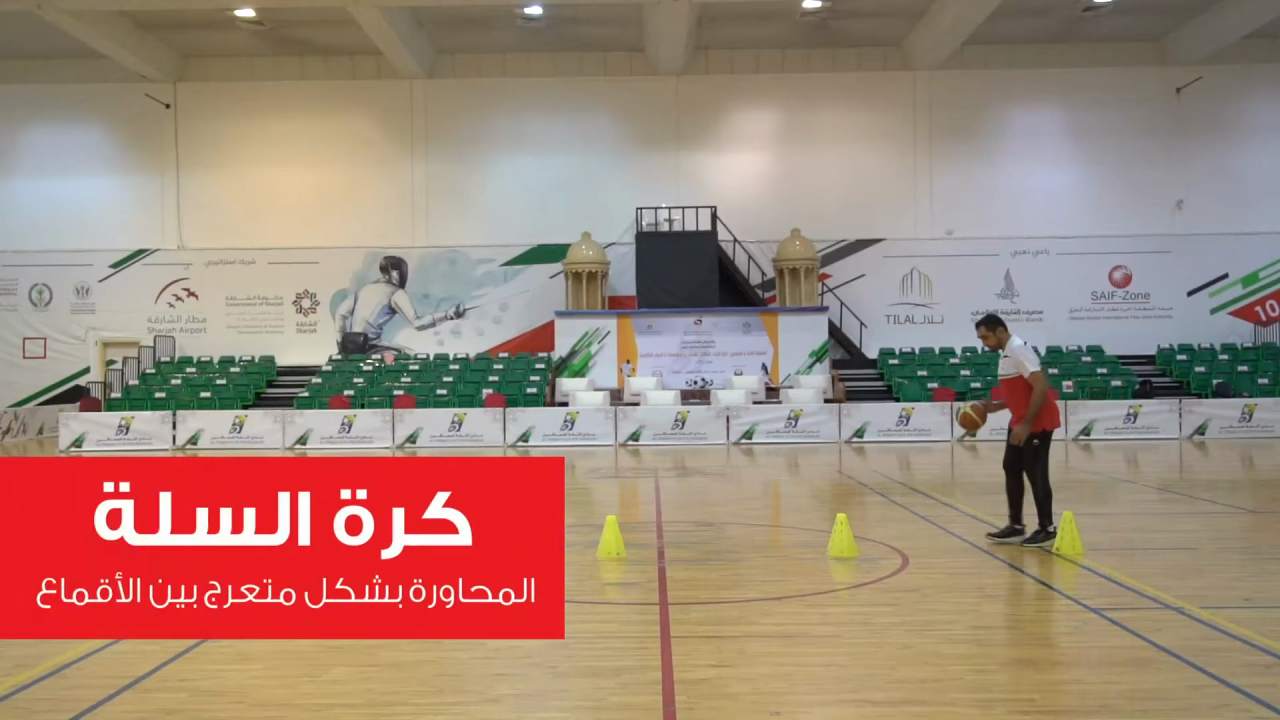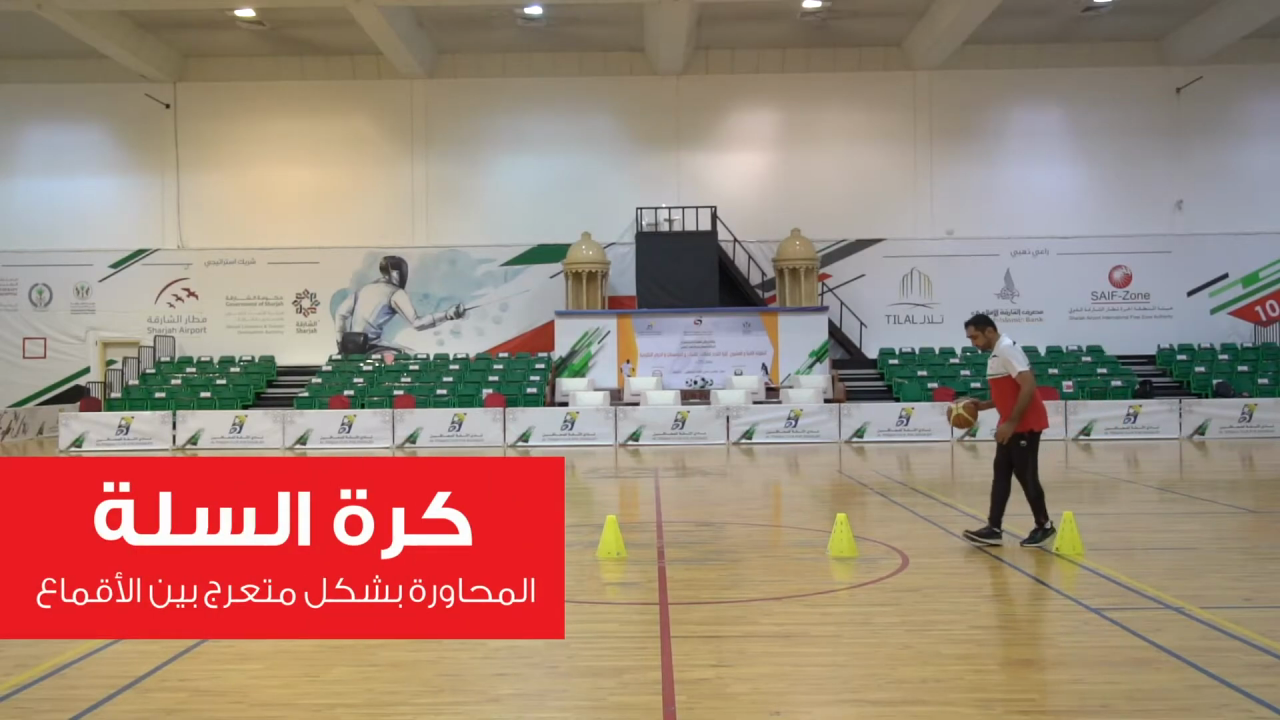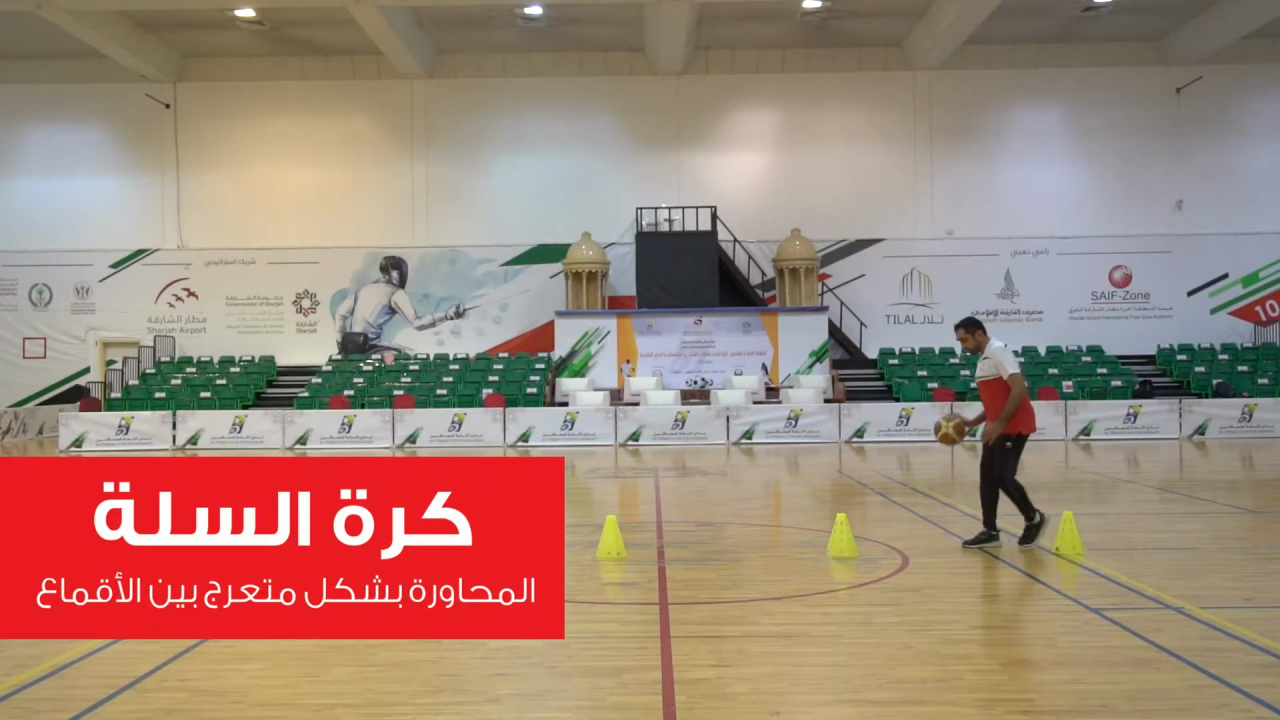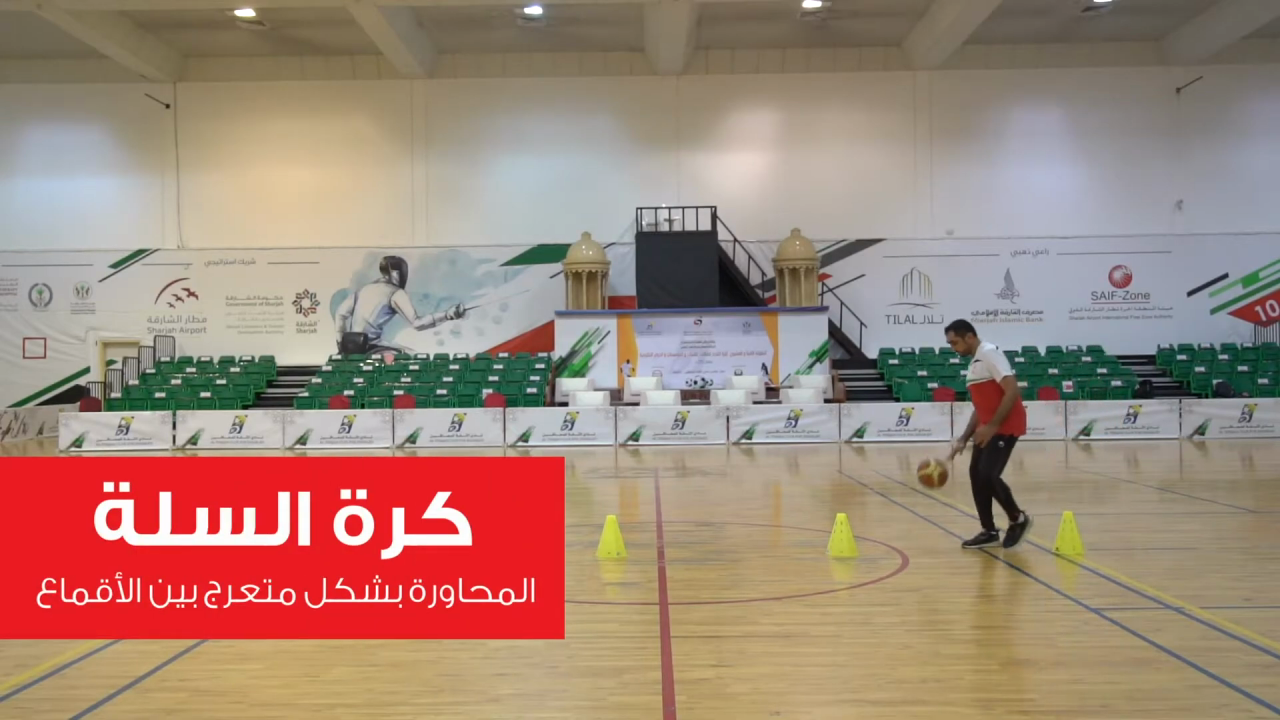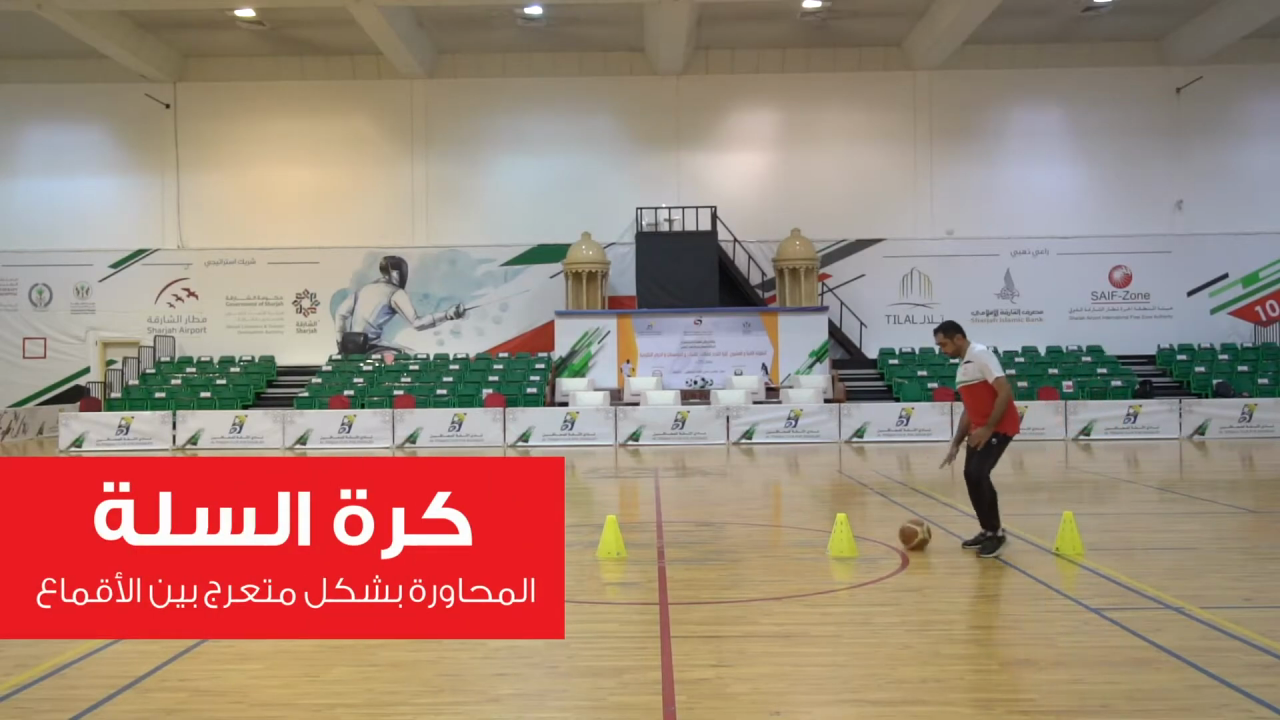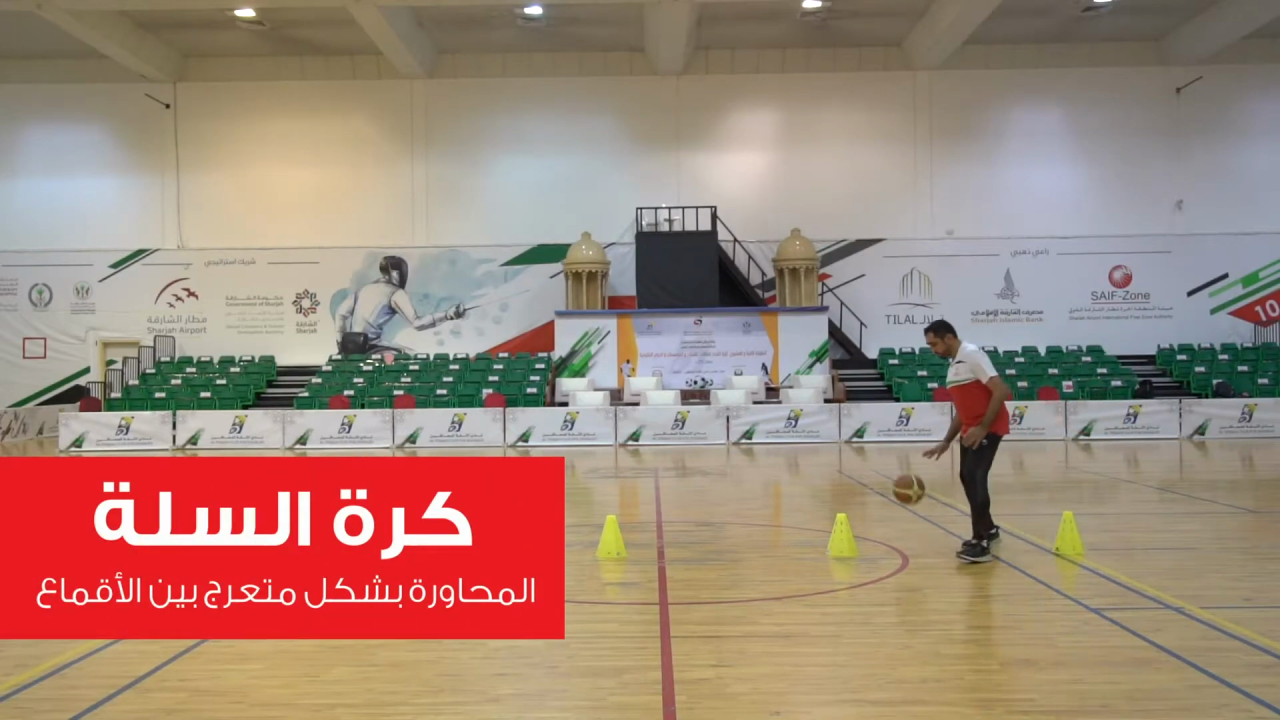
dt=0.1s
person 1, frame 1
left shoulder: (1018, 350)
right shoulder: (1007, 354)
left elbow: (1041, 387)
left wrist: (1026, 424)
right wrist: (996, 406)
left hip: (1038, 422)
right hip: (1022, 422)
left knee: (1036, 473)
right knee: (1011, 469)
left ankle: (1047, 529)
right ankle: (1015, 525)
person 1, frame 2
left shoulder: (1007, 349)
right shoulder: (997, 354)
left elbow: (1028, 387)
left wrist: (1011, 423)
right wrist: (985, 405)
left hip: (1025, 423)
right hip: (1010, 422)
left knee: (1025, 474)
right knee: (1001, 471)
left ankle: (1044, 526)
right ankle: (994, 529)
person 1, frame 3
left shoulder: (998, 352)
right shoulder: (984, 359)
left elbow: (1019, 389)
left wrist: (999, 424)
right wrist: (974, 421)
left hip: (1014, 425)
right hip: (998, 425)
left knee: (1003, 475)
right knee: (987, 473)
left ankle: (1034, 519)
right ankle: (990, 531)
person 1, frame 4
left shoulder: (990, 354)
right shoulder: (975, 362)
left elbow: (1012, 391)
left wrist: (992, 426)
right wrist: (964, 439)
left hip: (1006, 427)
right hip: (989, 427)
left knee: (988, 474)
right knee: (976, 474)
left ankle: (1017, 518)
right ankle: (989, 531)
person 1, frame 5
left shoulder: (981, 355)
right shoulder: (963, 365)
left elbow: (1006, 392)
right elbow: (969, 410)
left wrist: (989, 428)
right wrist: (955, 446)
left hip: (997, 427)
right hip: (979, 429)
left knee: (978, 474)
right knee: (971, 476)
left ankle: (995, 533)
right ankle: (989, 530)
person 1, frame 6
left shoulder: (972, 355)
right shoulder: (954, 365)
left elbow: (1000, 391)
left wrist: (982, 428)
right wrist: (945, 443)
left hip: (988, 427)
right hip: (971, 428)
left knee: (974, 476)
right knee: (968, 478)
left ankle: (982, 542)
right ankle: (989, 529)
